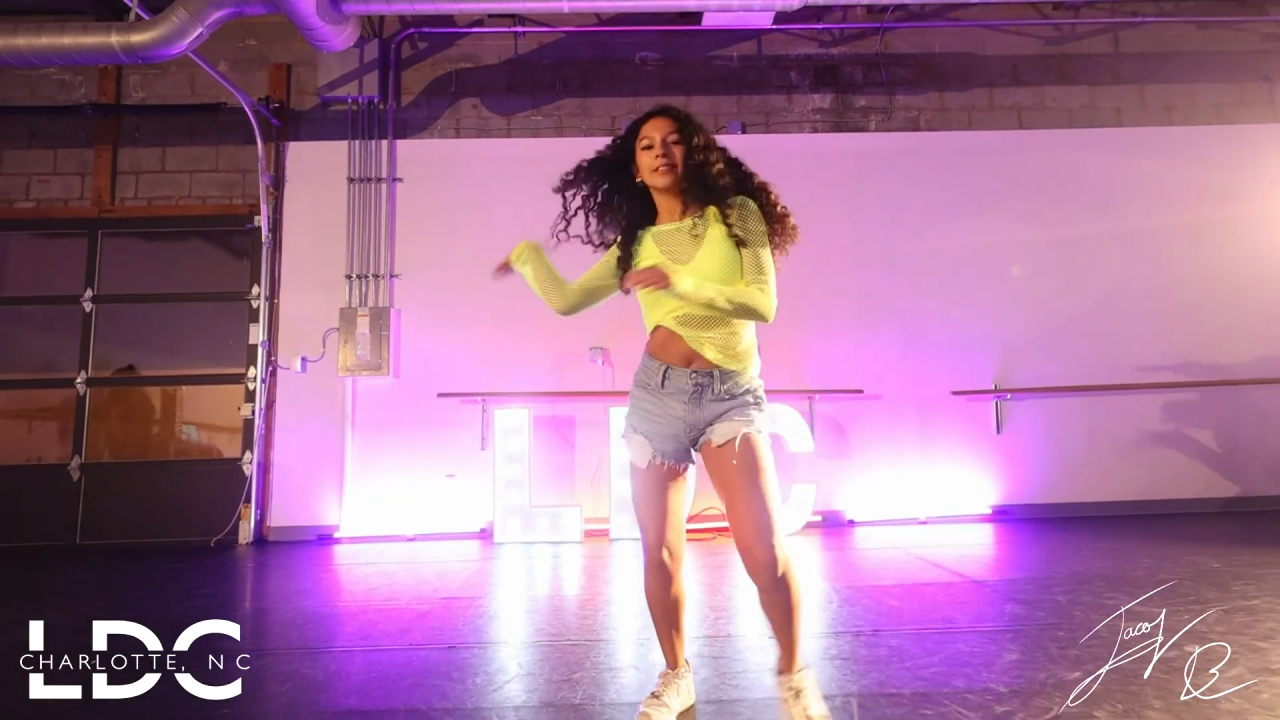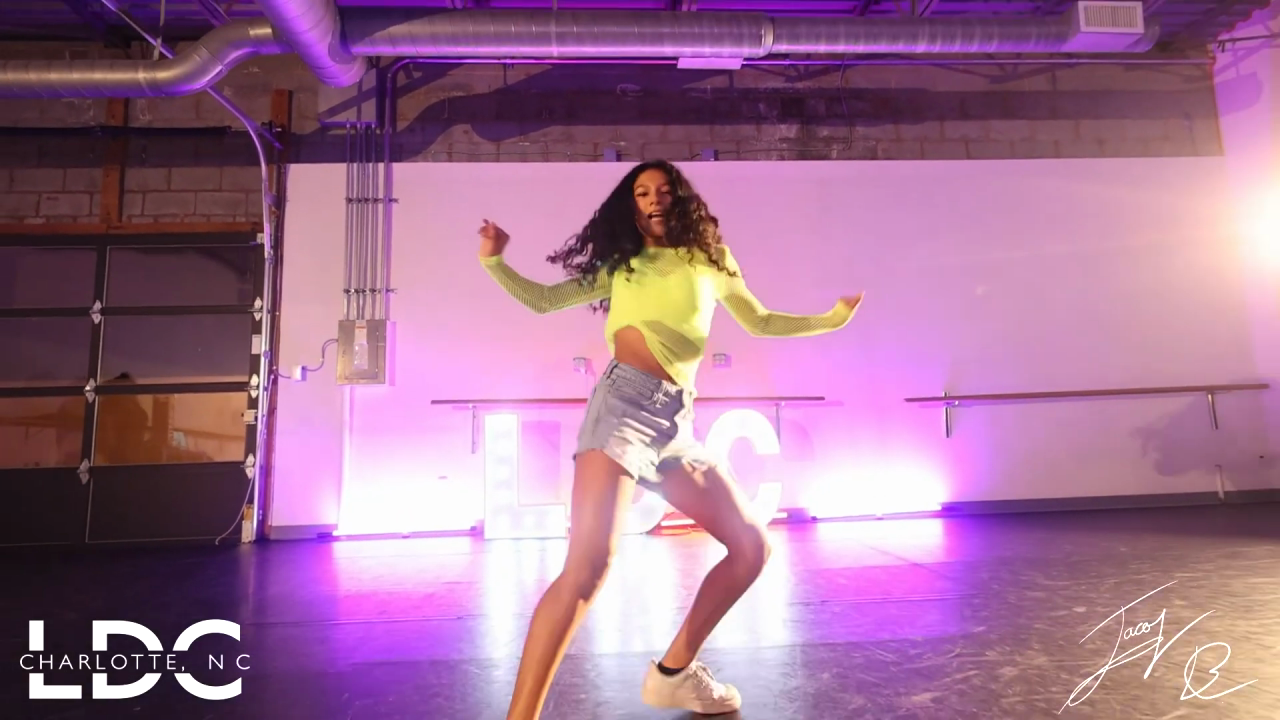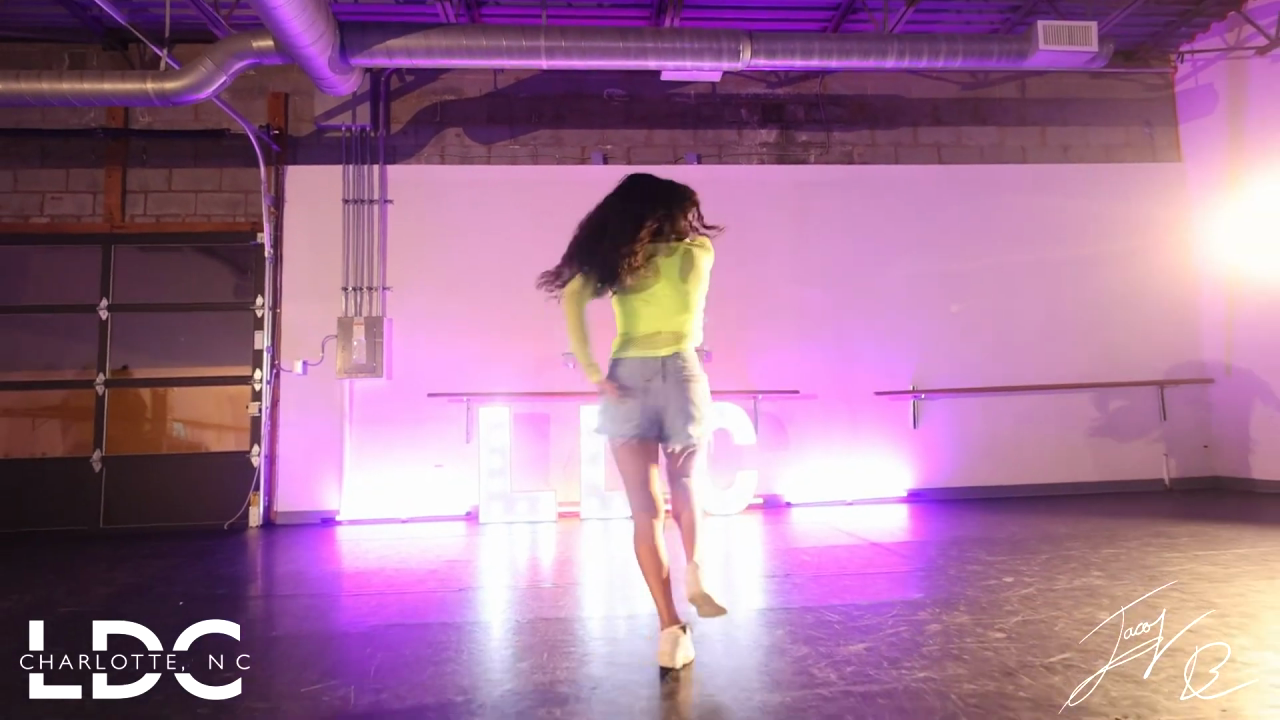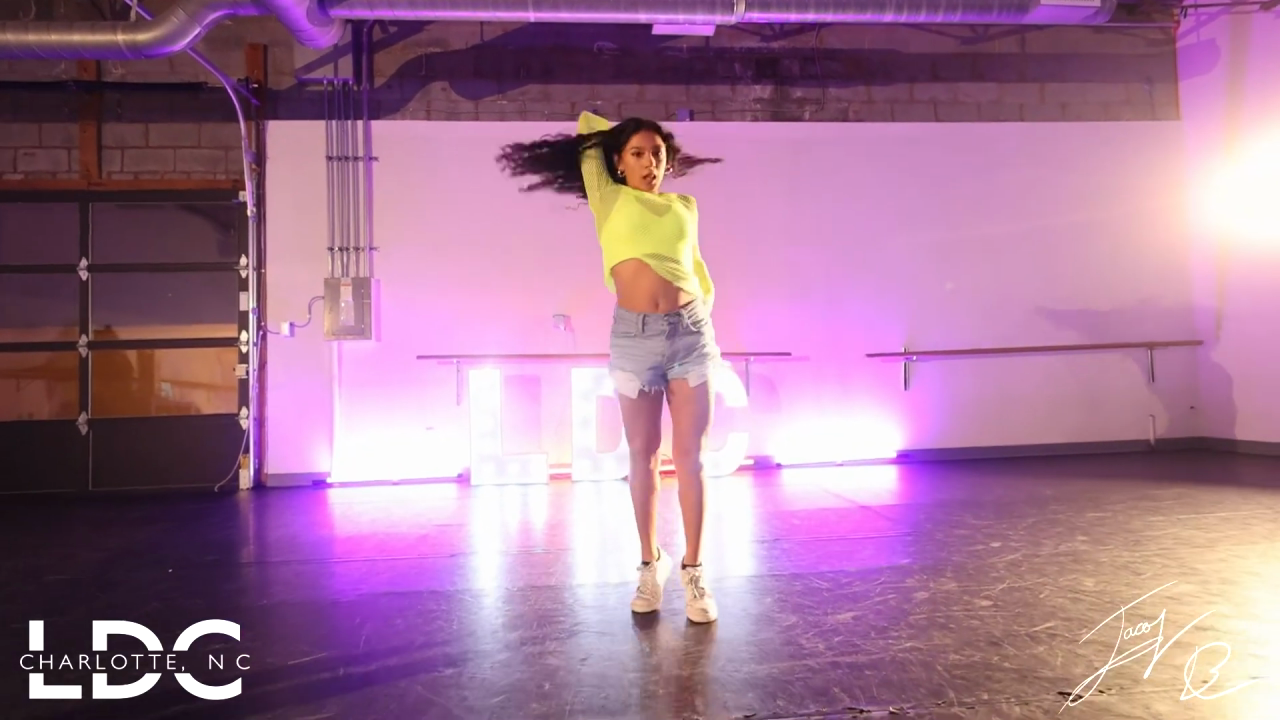
dt=0.4s
person 1, frame 1
left shoulder: (738, 212)
right shoulder: (633, 239)
left elbow: (763, 302)
right elbow: (569, 300)
left wrist: (683, 285)
right wrist: (527, 250)
left hip: (732, 397)
right hip: (662, 397)
left knee: (762, 548)
right knee: (660, 560)
person 1, frame 2
left shoulder: (711, 259)
right shoulder: (617, 261)
left elbow: (761, 323)
right elbow: (541, 301)
left wrist: (830, 319)
right wrist: (494, 260)
left hip: (674, 421)
right hip: (623, 407)
left knee: (751, 547)
right knee: (587, 569)
left ankle: (674, 671)
person 1, frame 3
left shoulder: (608, 257)
right shoulder: (697, 248)
left elbow: (571, 299)
left wrist: (594, 370)
left hip: (626, 387)
right hip: (679, 383)
left knee: (646, 514)
right knee: (682, 491)
person 1, frame 4
left shoulder: (686, 206)
right shoulder: (610, 198)
left wrist: (706, 301)
right wrist: (614, 134)
left hip: (691, 333)
right hip: (634, 338)
left knee: (689, 460)
right knee: (644, 461)
left ankle: (692, 573)
right ankle: (650, 564)
